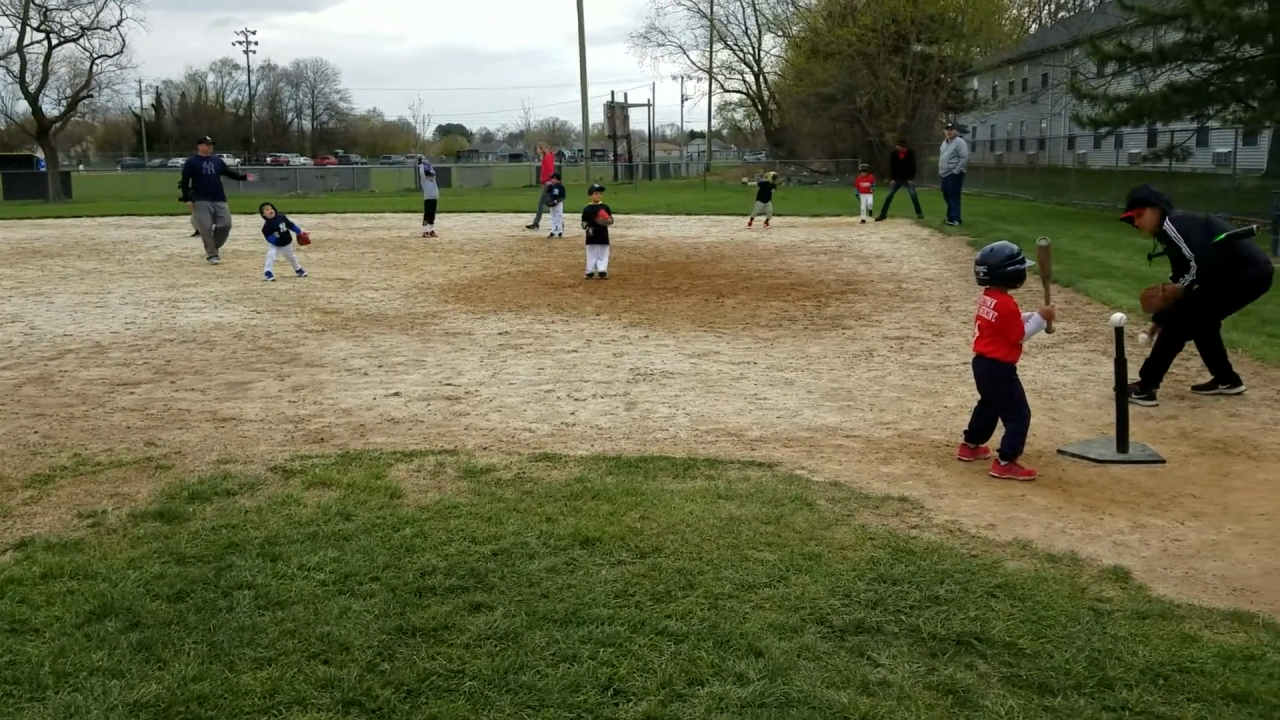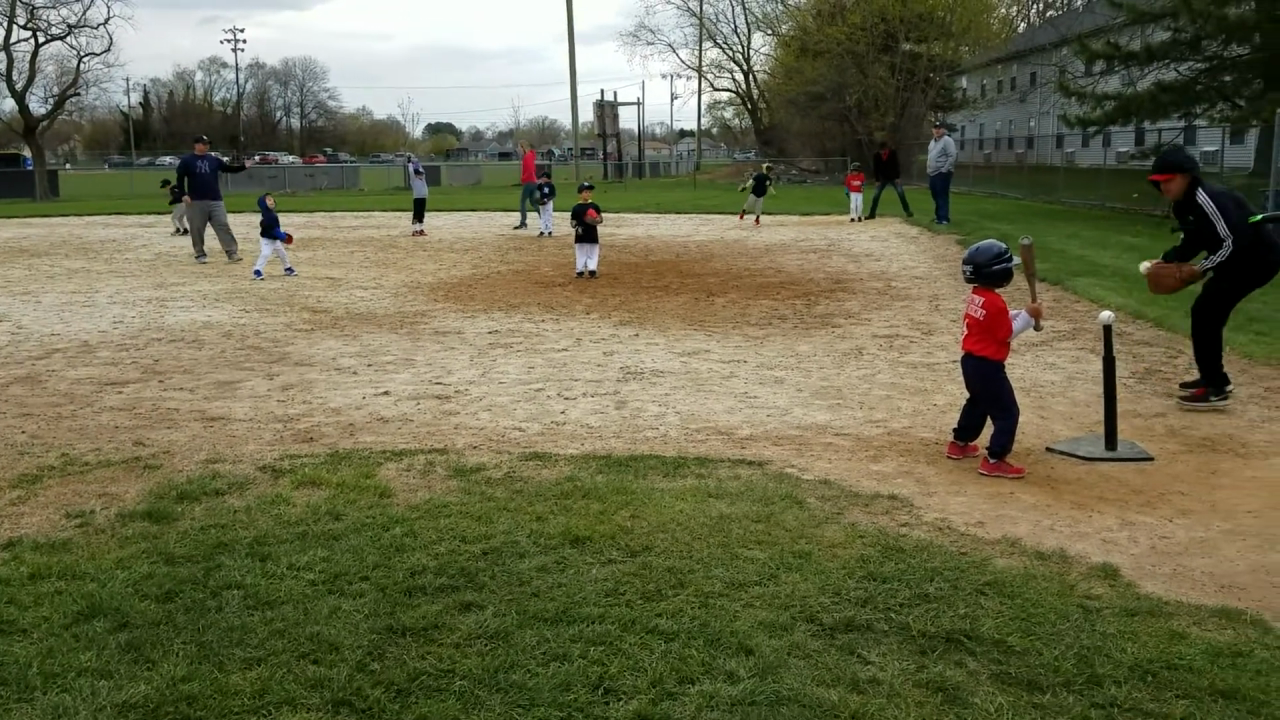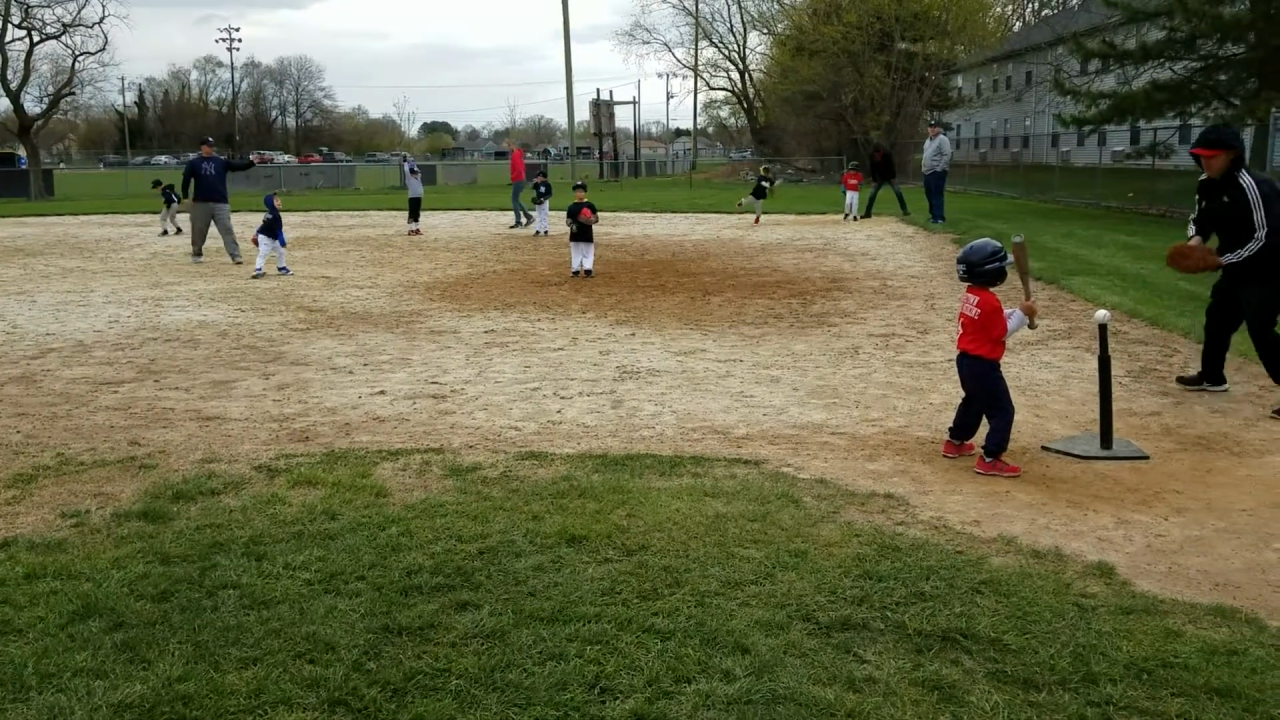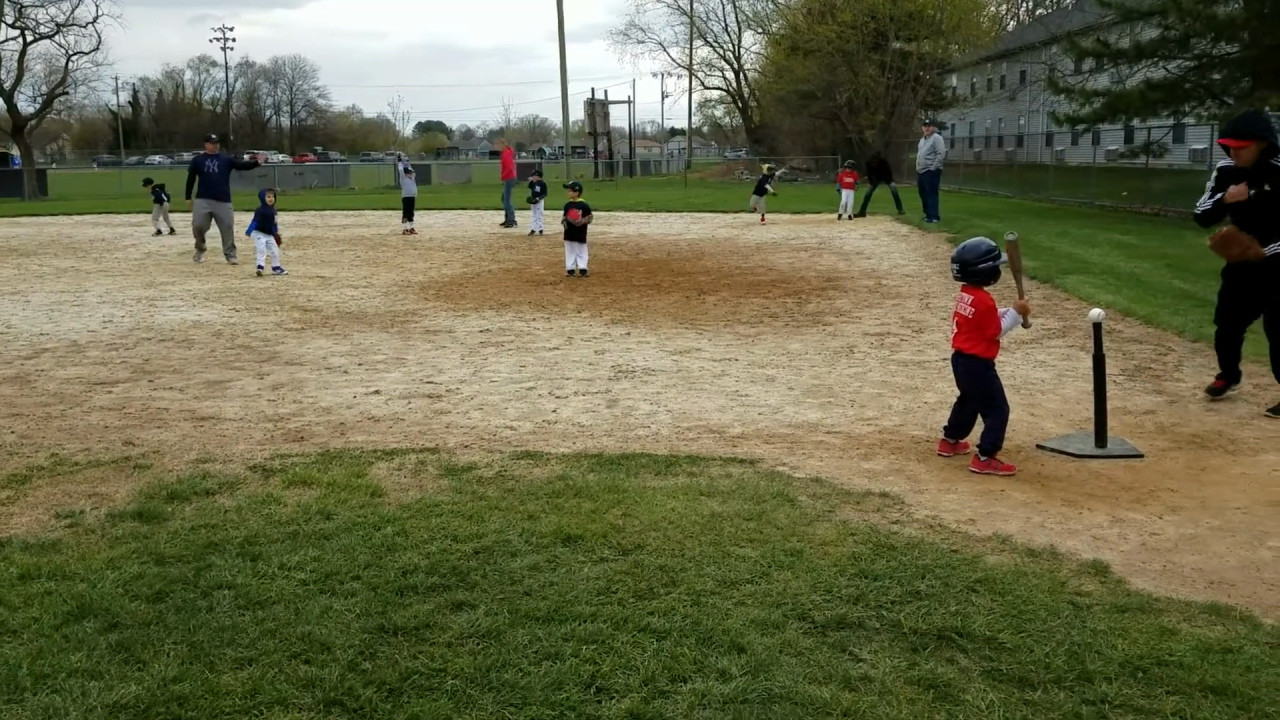
dt=0.2s
person 1, frame 1
left shoulder: (1171, 225)
right shoulder: (1168, 231)
left elbow: (1200, 263)
right elbow: (1183, 275)
left wrist: (1184, 288)
right wrist: (1161, 317)
left hip: (1244, 276)
right hip: (1251, 274)
left knee: (1180, 324)
right knee: (1200, 320)
left ankle: (1146, 387)
right ankle: (1226, 380)
person 1, frame 2
left shoulder: (1207, 199)
right shoulder: (1182, 205)
left elbow: (1233, 243)
right elbow: (1191, 243)
left wrist: (1202, 268)
right wrist: (1167, 262)
left hip: (1257, 258)
right hip: (1235, 262)
left knee: (1205, 313)
right knee: (1203, 313)
left ankle: (1214, 388)
right ankle: (1215, 380)
person 1, frame 3
left shoulder: (1247, 184)
right shoulder: (1206, 185)
right elbow: (1200, 219)
left wrist: (1221, 260)
right wrist: (1194, 238)
right hip: (1236, 264)
right knee: (1217, 317)
right ankle: (1212, 376)
person 1, frame 4
right shoulder: (1226, 172)
right elbow: (1202, 216)
right wrist: (1223, 200)
right hip: (1244, 263)
right knee: (1227, 320)
right ankle: (1229, 374)
person 2, frame 1
left shoulder: (987, 297)
right shoulder: (1006, 304)
right elbow: (1019, 335)
left wrist: (1034, 315)
right wrist: (1041, 318)
left hip: (982, 362)
right hip: (999, 368)
left knee: (988, 404)
right knee: (1018, 414)
left ankle: (970, 445)
right ankle: (1005, 462)
person 2, frame 2
left shoulder: (976, 296)
right shoulder: (994, 302)
right elbow: (1007, 333)
left wrist: (1022, 313)
right wrist: (1028, 316)
left hip: (971, 360)
right hip: (987, 366)
left knee: (977, 402)
right knee: (1007, 412)
left ankle: (959, 443)
right ankle: (994, 460)
person 2, frame 3
left shoulder: (970, 295)
right shoulder: (989, 301)
right elbow: (1002, 333)
left wrist: (1016, 312)
right wrist: (1022, 314)
left hip: (966, 359)
right hip: (983, 365)
left knee: (973, 401)
right knee: (1002, 411)
left ankle: (955, 441)
right ankle: (990, 459)
person 2, frame 4
left shoulder: (965, 294)
right shoulder: (983, 300)
right elbow: (996, 332)
left wrist: (1010, 311)
right wrist: (1016, 313)
left hip: (961, 359)
right hip: (977, 364)
left knee: (968, 400)
right knee: (997, 409)
left ankle: (950, 440)
right ankle: (985, 458)
